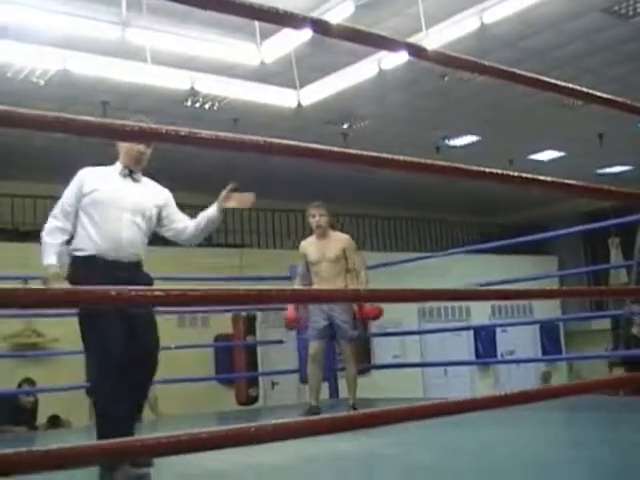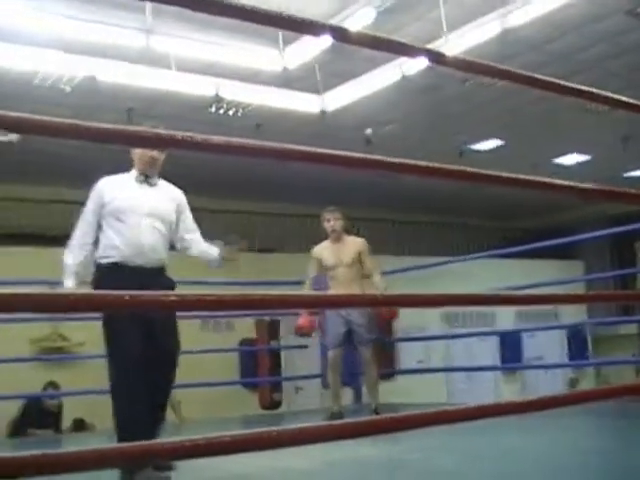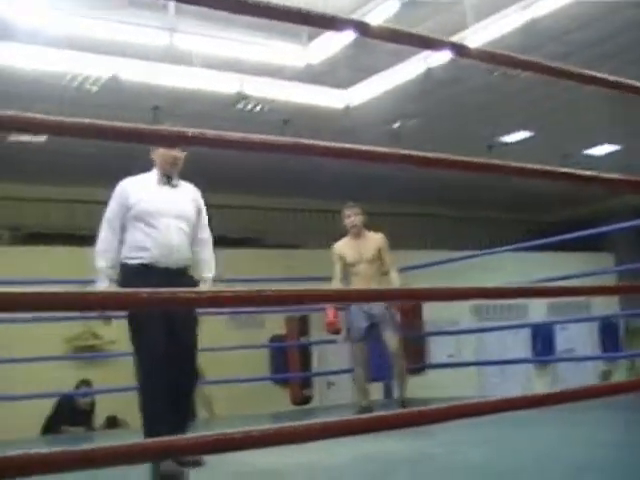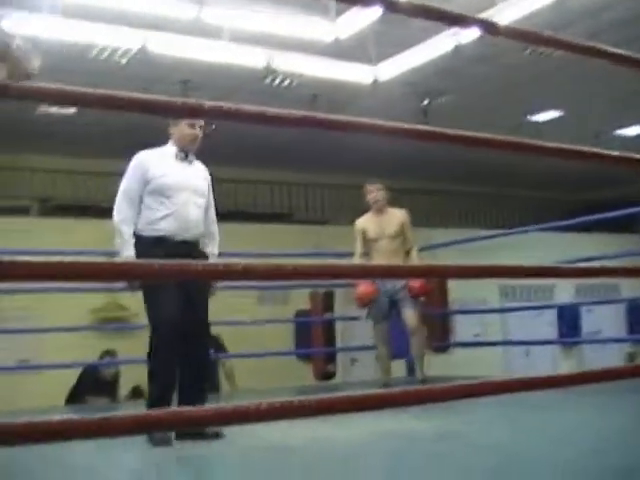
dt=0.2s
person 1, frame 1
left shoulder: (157, 193)
right shoulder: (89, 177)
left elbow: (187, 233)
right elbow: (57, 223)
left wrist: (217, 210)
right wrist: (51, 263)
left hip: (133, 278)
right hip: (92, 274)
left knee: (144, 356)
right knee: (107, 361)
left ankle: (120, 439)
person 1, frame 2
left shoulder: (173, 196)
right shoulder: (106, 187)
left elbow: (189, 241)
right elbow: (83, 237)
left wrist: (217, 253)
right wrist: (69, 281)
left hip: (156, 281)
right hip: (114, 280)
left knee: (164, 360)
right knee: (127, 364)
left ankle: (144, 442)
person 1, frame 3
left shoulder: (192, 194)
right shoulder: (129, 188)
left elbow: (202, 242)
right elbow: (109, 239)
left wrist: (206, 282)
right wrist: (103, 284)
left hip: (180, 281)
right hip: (141, 279)
left knee: (184, 361)
right knee: (153, 361)
person 1, frame 4
left shoulder: (201, 172)
right shoulder: (146, 161)
left elbow: (209, 220)
right elbow: (124, 211)
left wrist: (212, 258)
right wrist: (128, 255)
left hip: (192, 256)
right hip: (156, 252)
left knee: (197, 335)
right knee: (167, 329)
person 2, frame 1
left shoulder: (344, 240)
right shoulder: (305, 246)
left elbow: (360, 269)
right elbow: (301, 276)
left hip: (341, 302)
right hip: (317, 303)
left knee: (347, 353)
right knee: (314, 354)
left ankle: (352, 404)
right ankle: (313, 405)
person 2, frame 2
left shoulder: (359, 244)
right shoulder: (318, 251)
left elbow: (373, 273)
right elbow: (310, 281)
left wrist: (382, 295)
left hip: (359, 305)
right hip: (334, 308)
left knee: (367, 357)
right knee: (333, 360)
left ankle: (375, 407)
right ankle: (336, 411)
person 2, frame 3
left shoulder: (379, 239)
right shoulder: (339, 248)
left elbow: (390, 269)
right elbow: (338, 280)
left hip: (380, 300)
right hip: (356, 304)
left knee: (395, 348)
right knee: (358, 356)
left ankle: (402, 397)
right ankle: (364, 405)
person 2, frame 4
left shoulder: (402, 216)
right shoulder: (361, 224)
left elbow: (411, 248)
right elbow: (359, 256)
left hip: (401, 278)
right hip: (377, 281)
left knee: (414, 325)
right knee: (381, 335)
left ankle: (420, 376)
right ankle: (386, 382)
